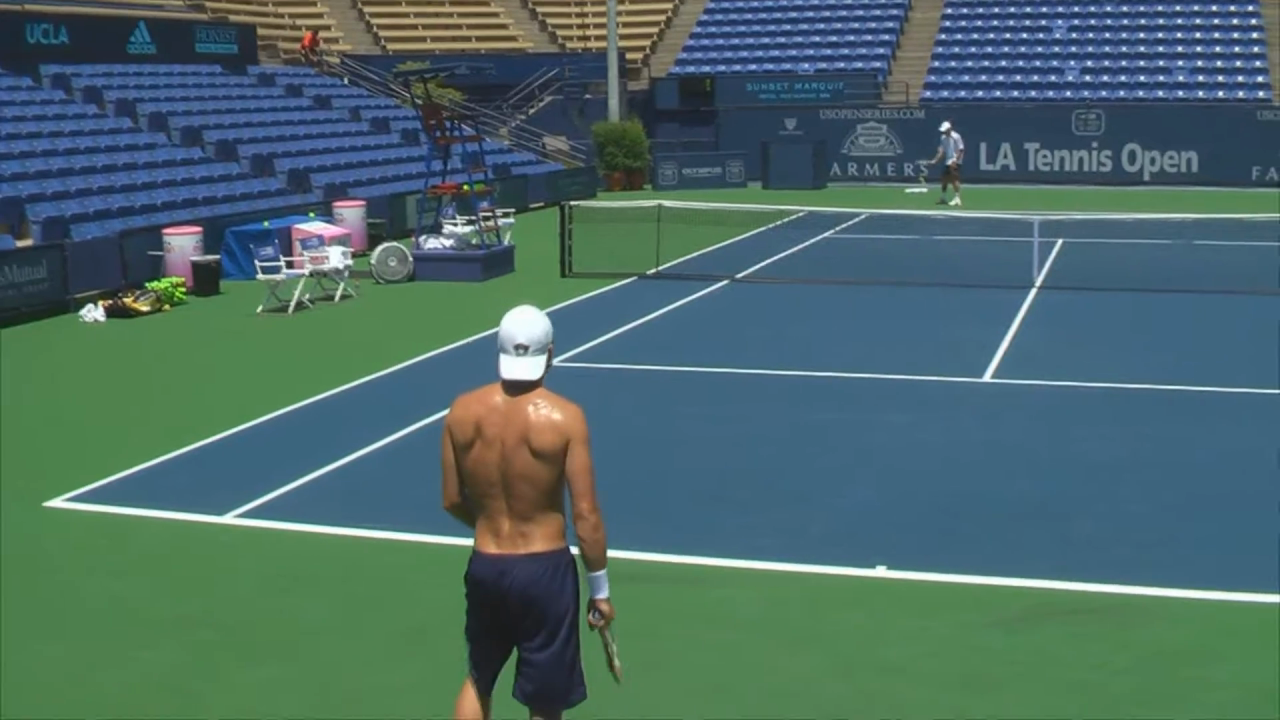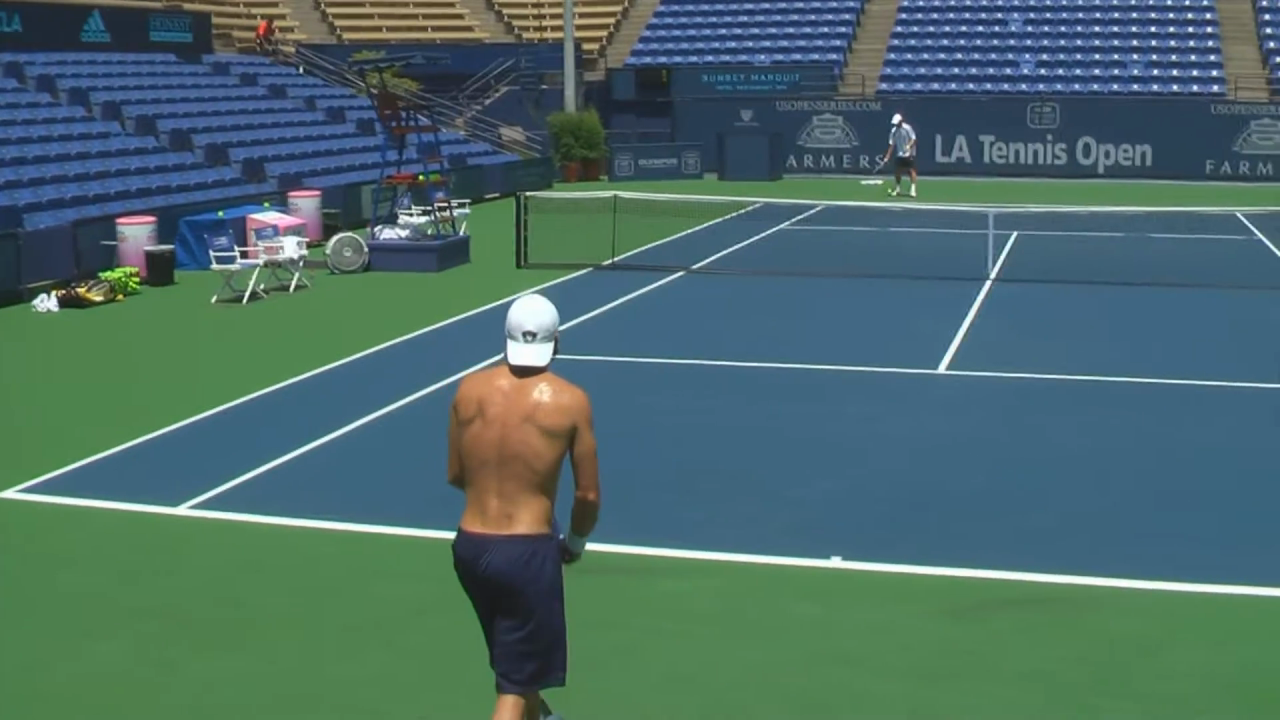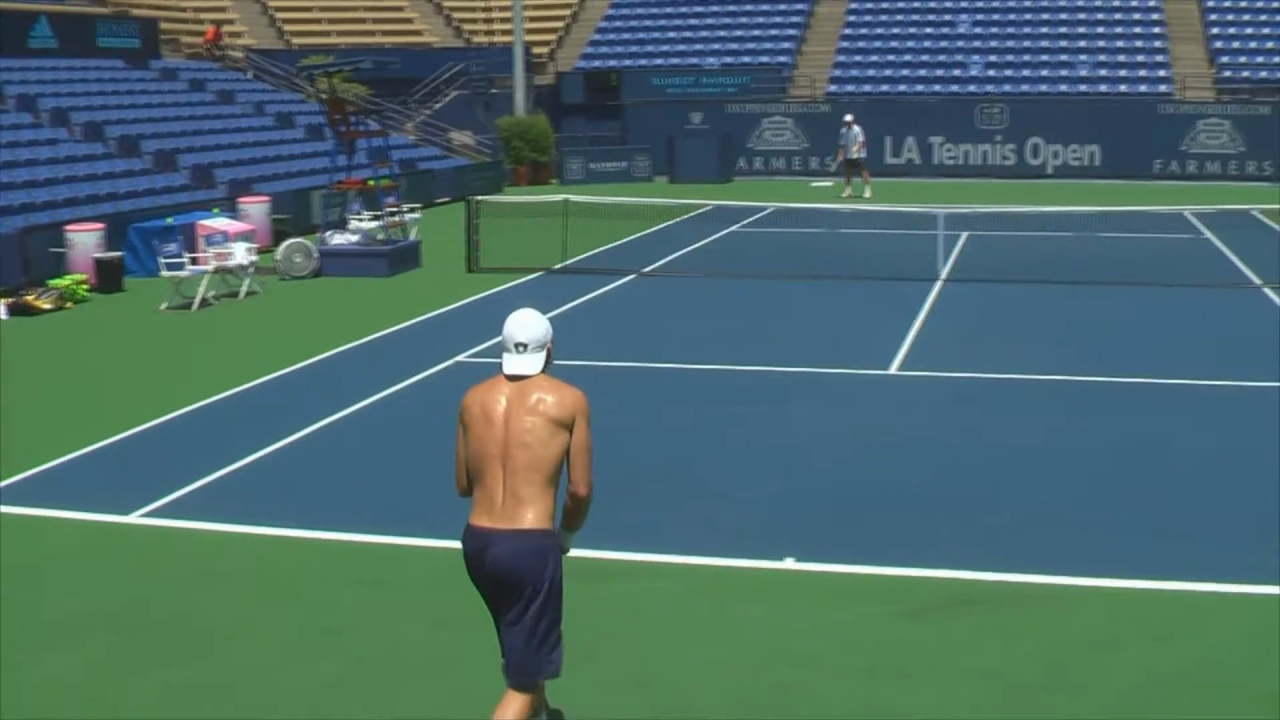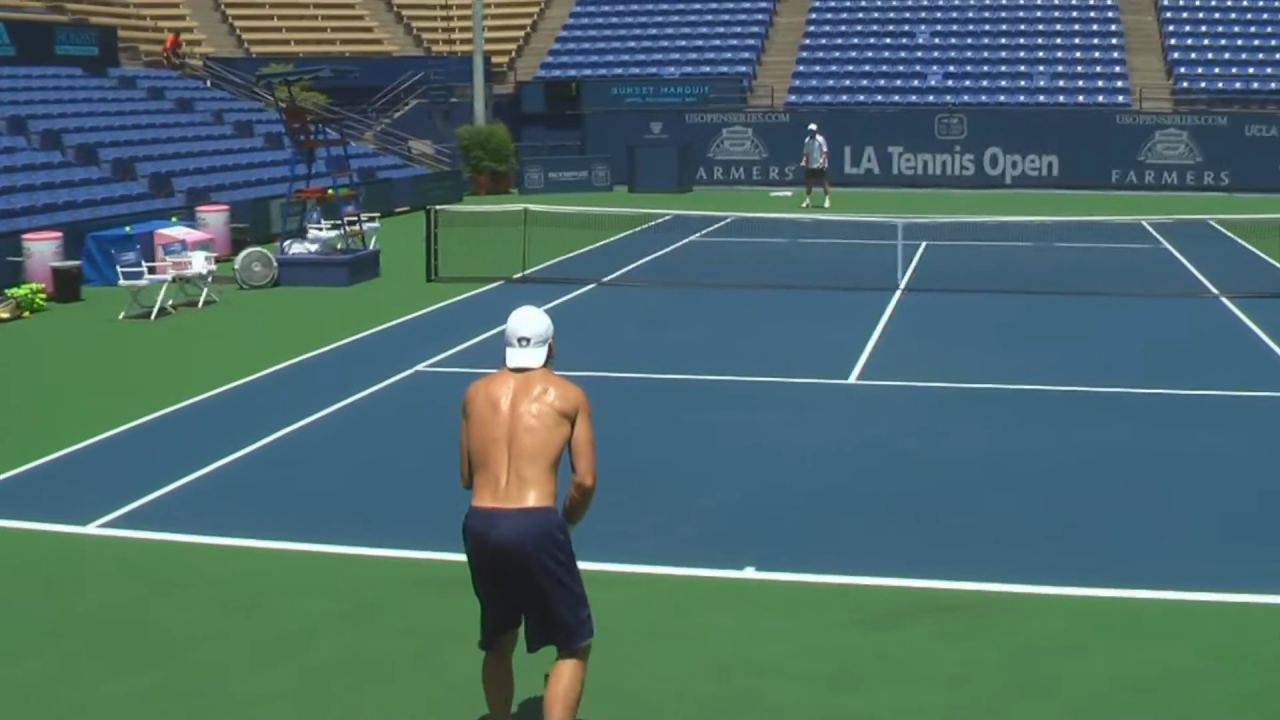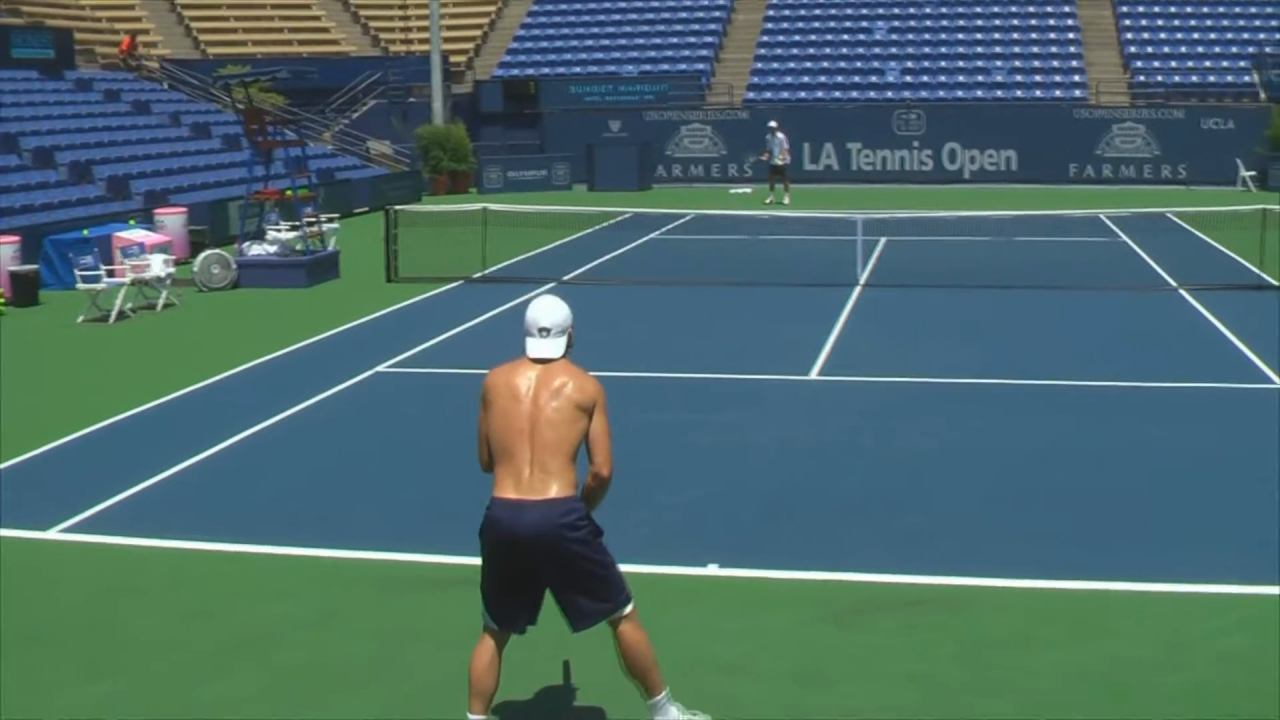
dt=1s
person 1, frame 1
left shoulder: (462, 410)
right shoulder: (564, 417)
left elbow: (452, 501)
right elbow: (585, 513)
right wrist: (600, 591)
left hip: (485, 565)
right hip: (545, 569)
left knee: (478, 679)
person 1, frame 2
left shoulder: (469, 389)
right shoulder: (569, 400)
left elbow: (455, 475)
right elbow: (588, 494)
right wrist: (575, 541)
left hip: (470, 545)
right hip: (526, 551)
left knee: (511, 656)
right knee: (516, 683)
person 1, frame 3
left shoulder: (474, 399)
right shoulder: (568, 399)
left elbow: (464, 484)
right elbow: (580, 490)
right wrist: (565, 535)
left hip: (478, 542)
right hip: (530, 546)
left knee: (525, 651)
right knee: (523, 681)
person 1, frame 4
left shoulder: (476, 392)
right shoulder: (568, 395)
right elbow: (585, 481)
right wrist: (566, 522)
left hip: (480, 525)
right hip: (535, 527)
left knee: (499, 644)
right knee: (574, 648)
person 1, frame 5
left shoulder: (495, 381)
right shoulder: (586, 387)
right elbow: (601, 471)
left hip: (501, 516)
right hip: (558, 516)
left knee: (495, 631)
right knee: (623, 616)
